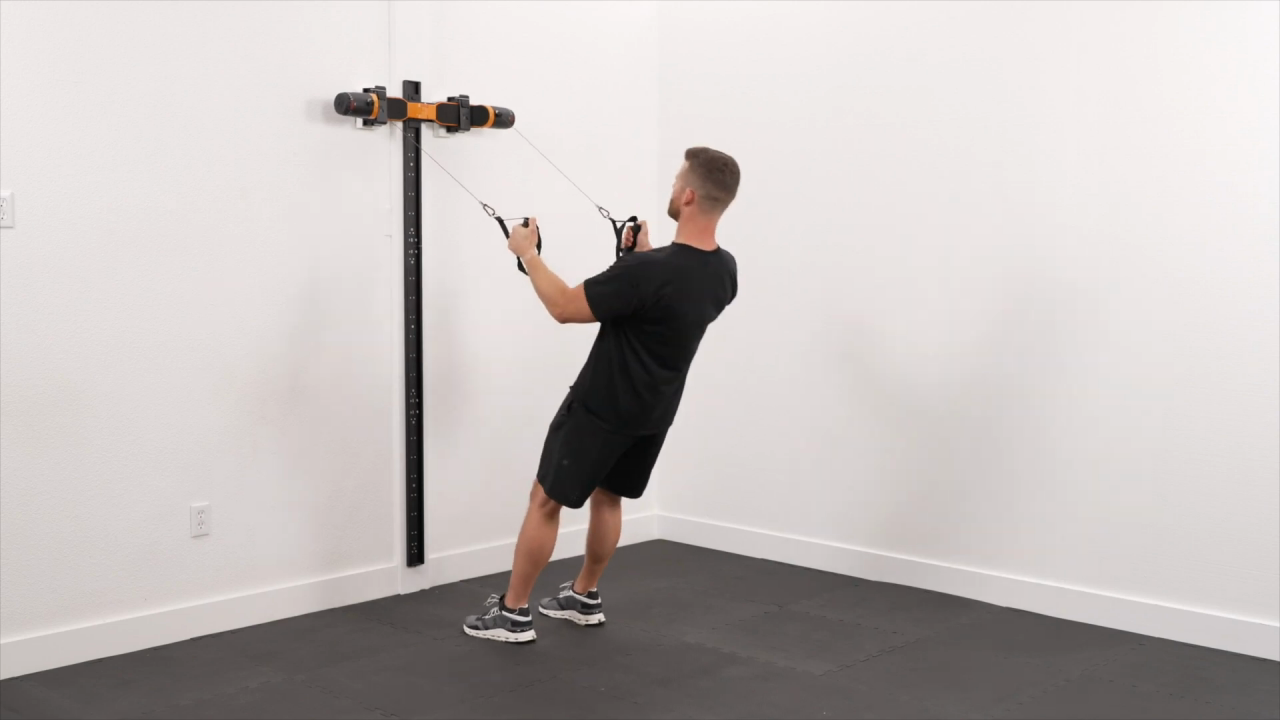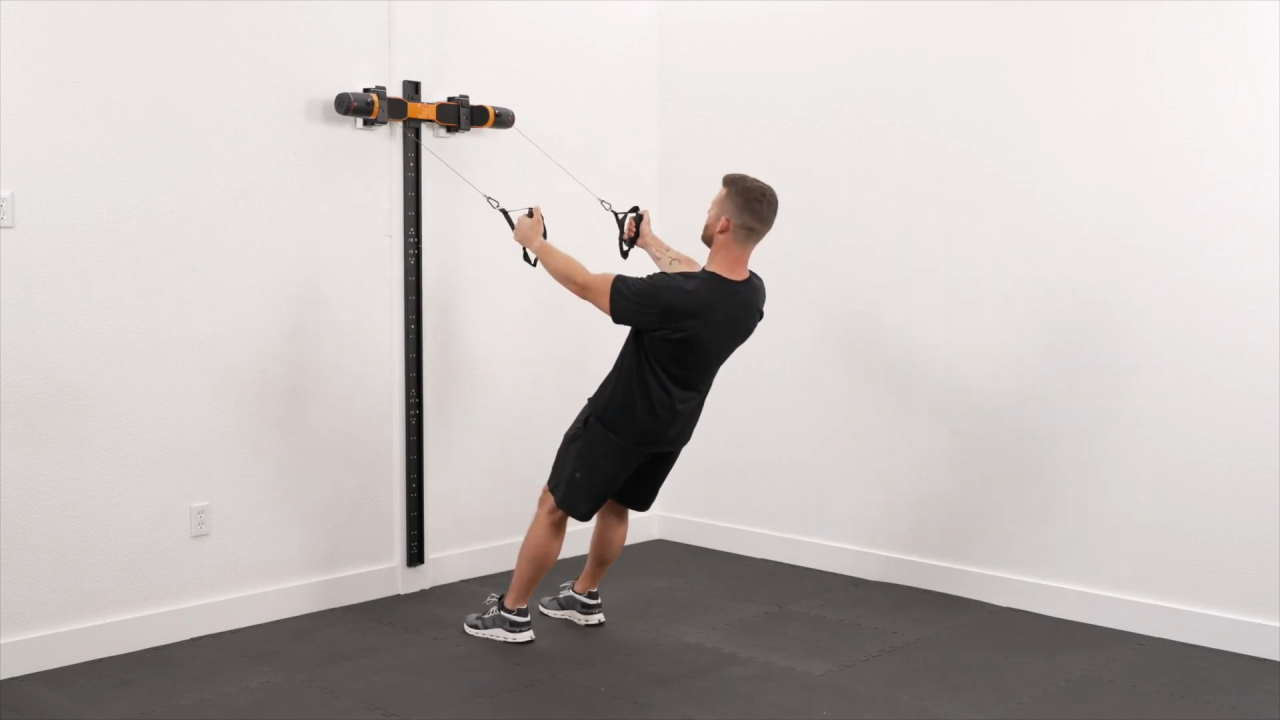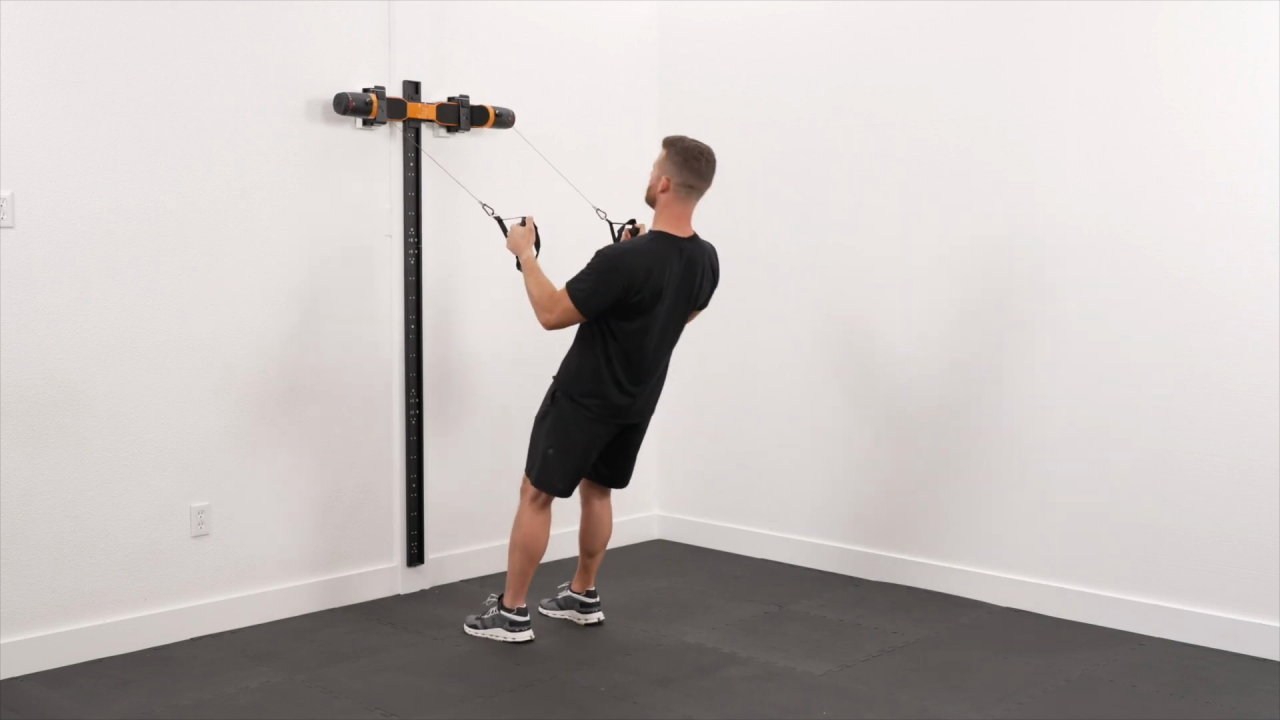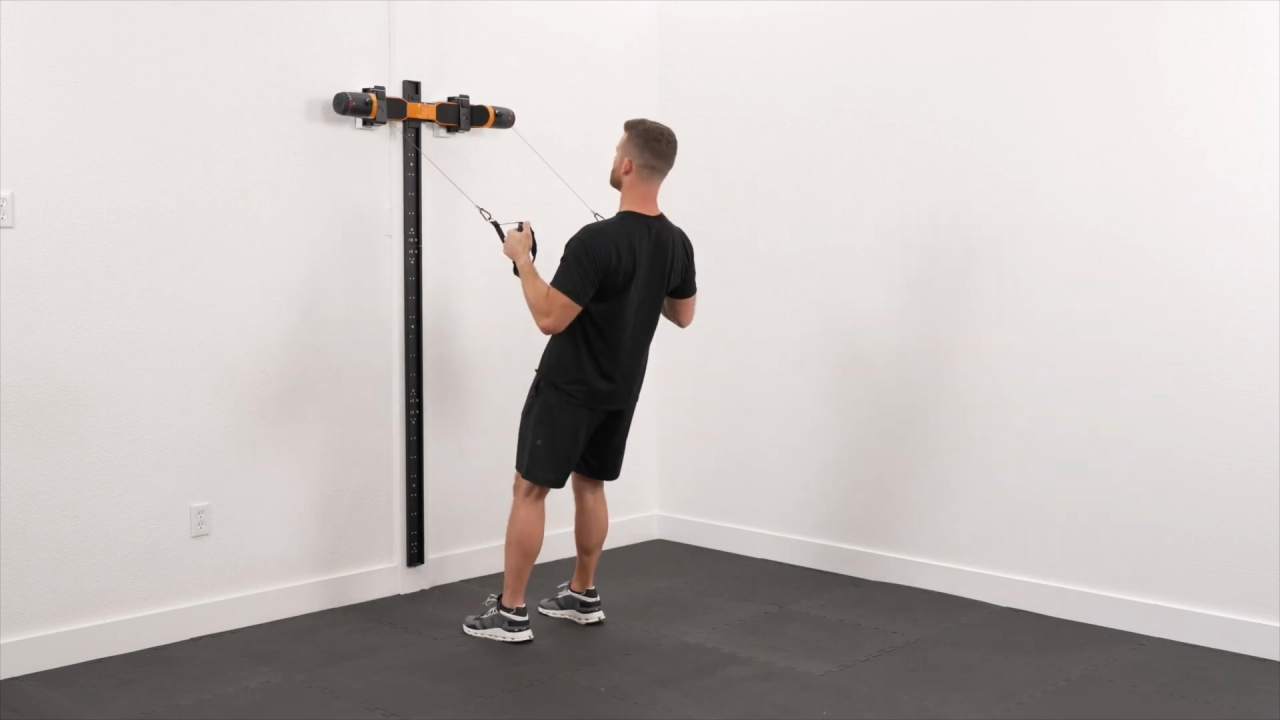
dt=0.7s
person 1, frame 1
left shoulder: (647, 272)
right shoulder: (725, 272)
left elbow: (564, 307)
left wrist: (526, 252)
left hip: (603, 405)
right hip: (655, 410)
left knee: (546, 499)
right knee: (607, 497)
left ankle: (512, 612)
right ankle: (583, 597)
person 1, frame 2
left shoulder: (673, 298)
right shoulder: (752, 294)
left elbow: (587, 285)
left wrist: (534, 240)
right wrist: (649, 241)
left hip: (620, 421)
right hip: (671, 428)
left knee: (554, 508)
right knee: (614, 505)
left ankle: (511, 612)
right ankle: (584, 596)
person 1, frame 3
left shoulder: (623, 259)
right shoulder: (705, 260)
left elbow: (551, 314)
left wrist: (525, 252)
left hip: (584, 397)
right hip: (637, 401)
left knee: (536, 494)
right knee: (596, 490)
left ankle: (510, 612)
right ankle: (582, 596)
person 1, frame 4
left shoulder: (596, 240)
right shoulder: (677, 243)
left elbow: (550, 319)
right elbow: (683, 316)
left wrist: (522, 257)
left hip: (568, 387)
right hip: (620, 388)
left knee: (529, 489)
right knee: (589, 485)
left ankle: (510, 611)
right ankle: (582, 595)
